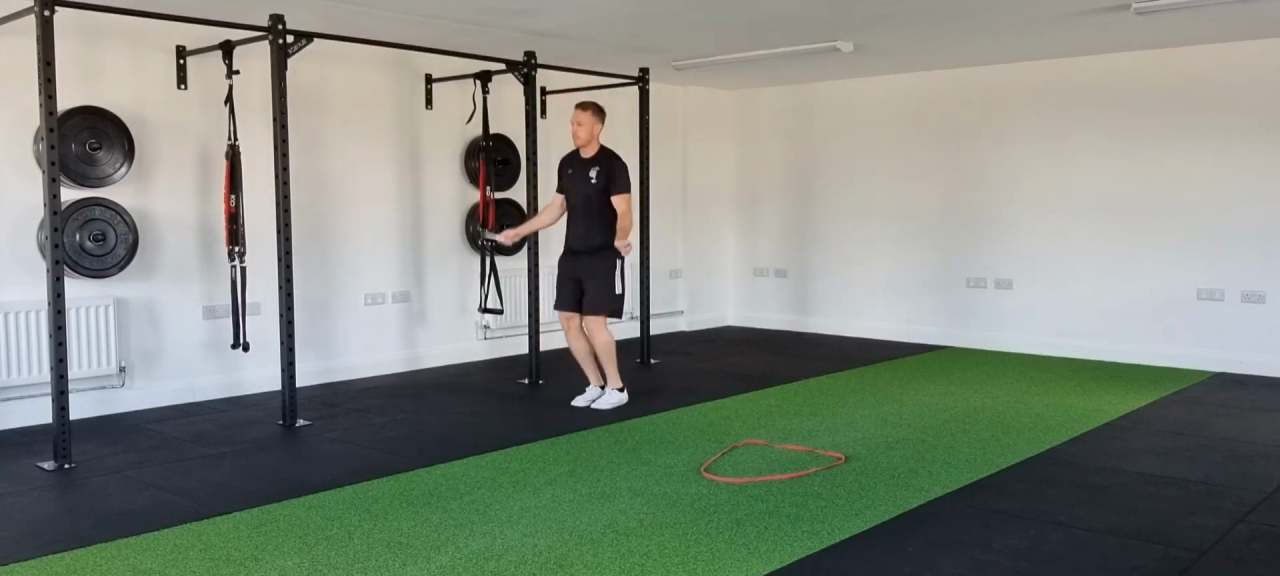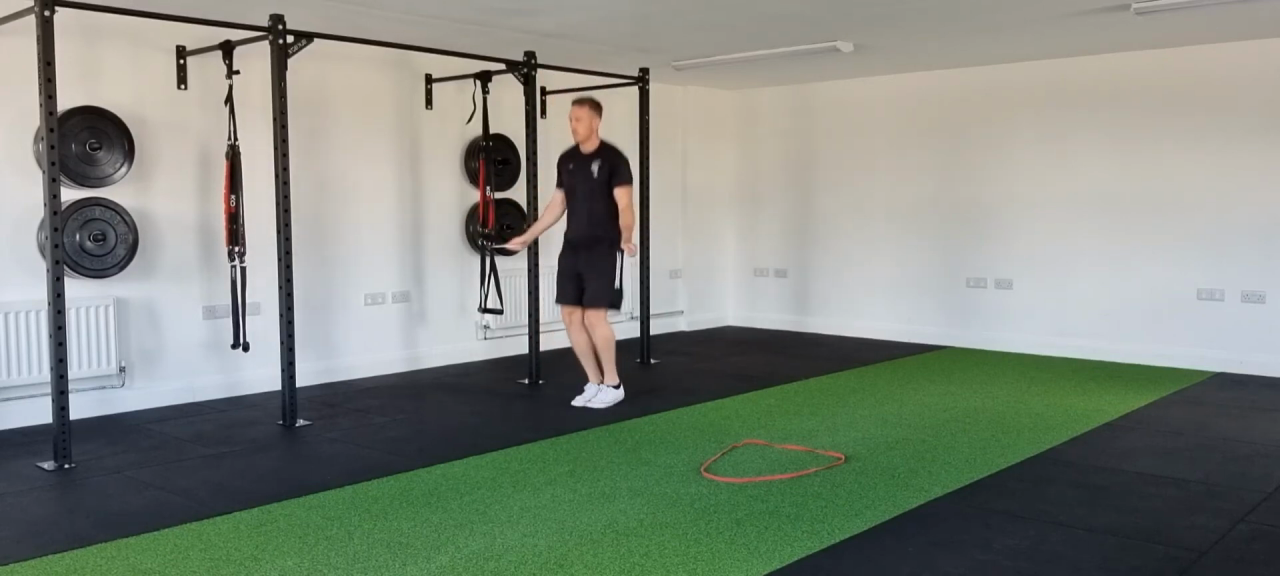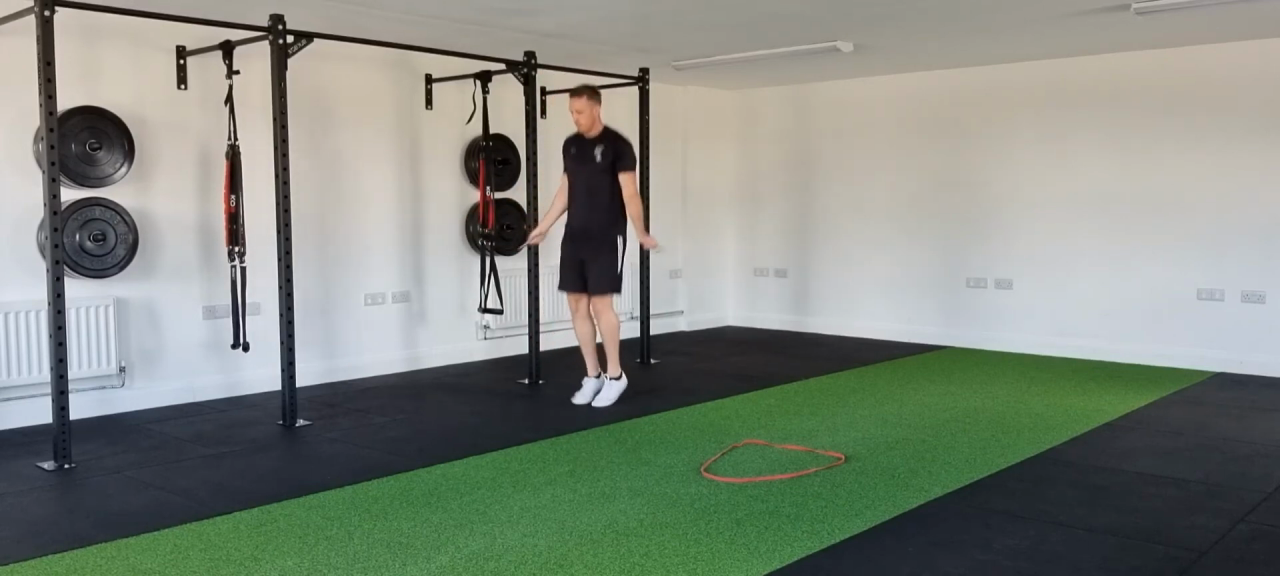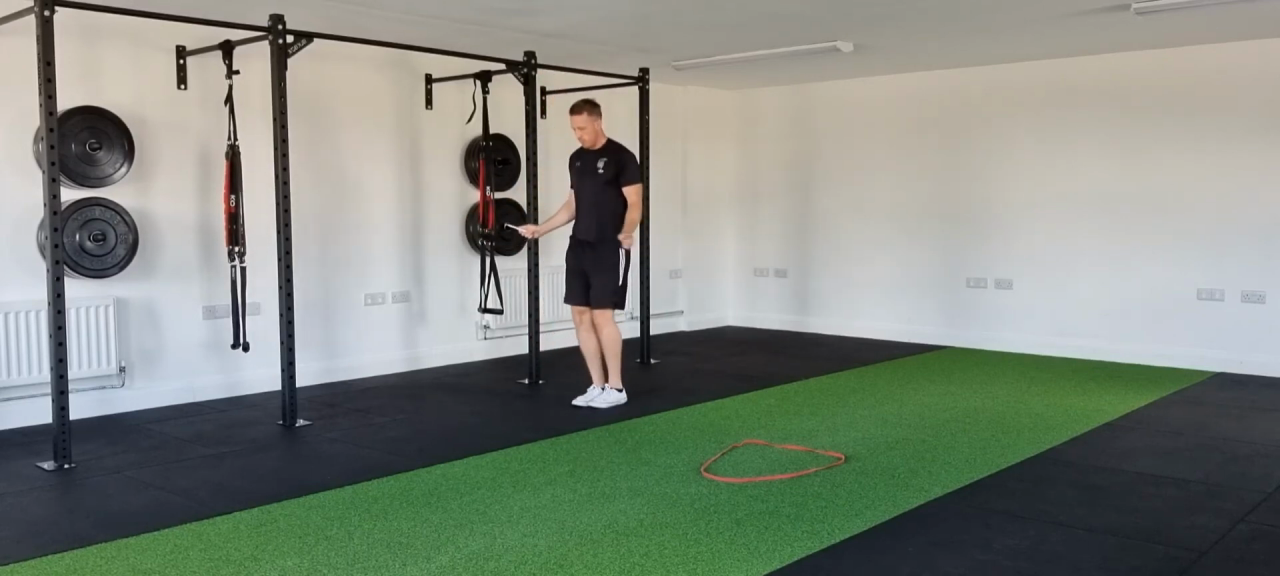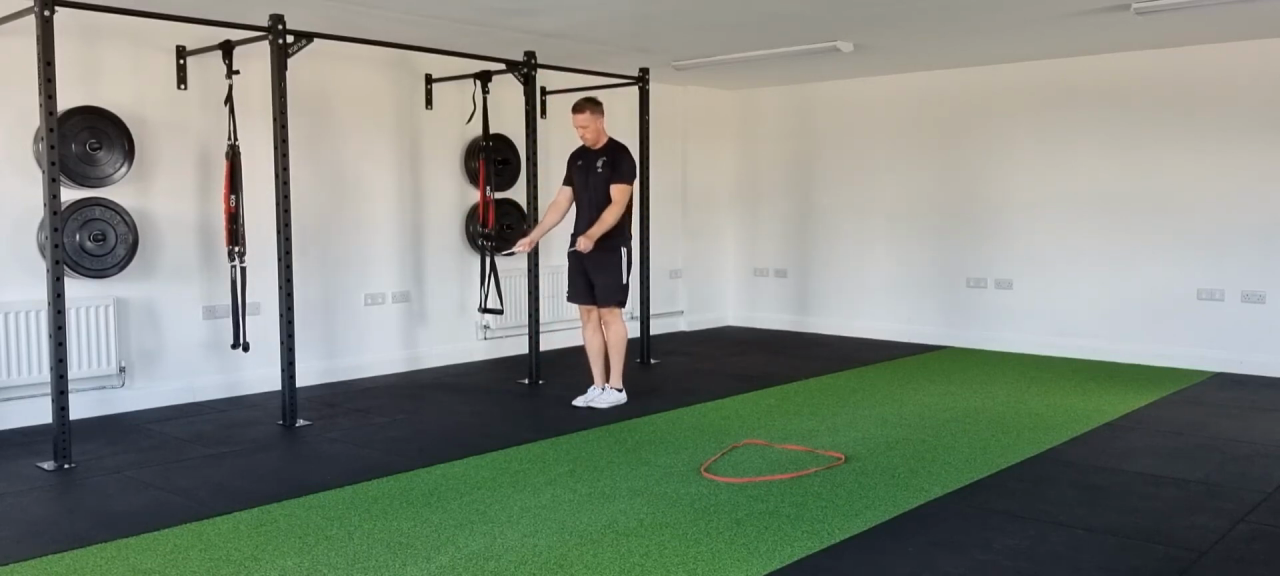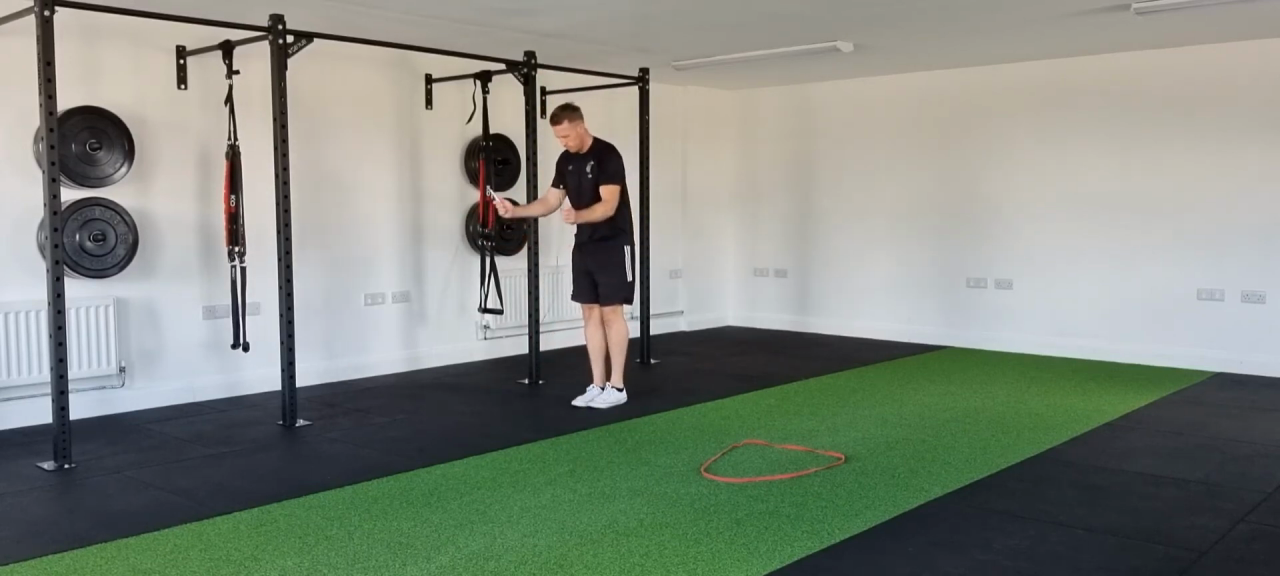
dt=0.5s
person 1, frame 1
left shoulder: (613, 166)
right shoulder: (567, 163)
left elbow: (624, 212)
right elbow: (557, 208)
left wrist: (622, 239)
right wrist: (519, 231)
left hip: (603, 257)
right hip: (572, 256)
left knee: (595, 324)
right knee: (569, 324)
left ankle: (616, 388)
right ankle: (596, 384)
person 1, frame 2
left shoulder: (614, 160)
right shoulder: (566, 160)
left elbow: (625, 206)
right elbow: (557, 205)
left wrist: (626, 239)
right wrist: (528, 236)
left hip: (603, 250)
right hip: (572, 250)
left knee: (594, 318)
right knee: (571, 318)
left ankle: (612, 384)
right ankle: (595, 379)
person 1, frame 3
left shoulder: (617, 145)
right shoulder: (570, 145)
left elbow: (629, 192)
left wrist: (640, 233)
right wrist: (543, 226)
left hip: (608, 237)
right hip: (575, 236)
left knee: (601, 305)
right knee: (578, 305)
left ankle: (614, 375)
right ankle: (592, 376)
person 1, frame 4
left shoulder: (621, 157)
right shoulder: (576, 159)
left elbow: (635, 202)
left wrist: (628, 232)
right wrist: (541, 228)
left hip: (608, 250)
right hip: (579, 248)
left knee: (602, 316)
right knee: (581, 317)
left ankle: (615, 387)
right ankle: (598, 385)
person 1, frame 5
left shoulder: (619, 155)
right shoulder: (577, 158)
left elbow: (618, 204)
right elbow: (561, 203)
left wrist: (592, 236)
right wrist: (534, 236)
left hip: (611, 248)
right hip: (580, 248)
left knee: (610, 315)
right knee: (588, 316)
left ankle: (616, 387)
right ankle: (599, 385)
person 1, frame 6
left shoulder: (607, 155)
right shoulder: (565, 161)
left elbow: (609, 205)
right elbow: (550, 201)
left wrist: (577, 214)
right wrist: (516, 210)
left hip: (613, 244)
right hip: (584, 245)
left knee: (611, 312)
right knee: (590, 313)
left ankle: (616, 386)
right ankle: (597, 385)
